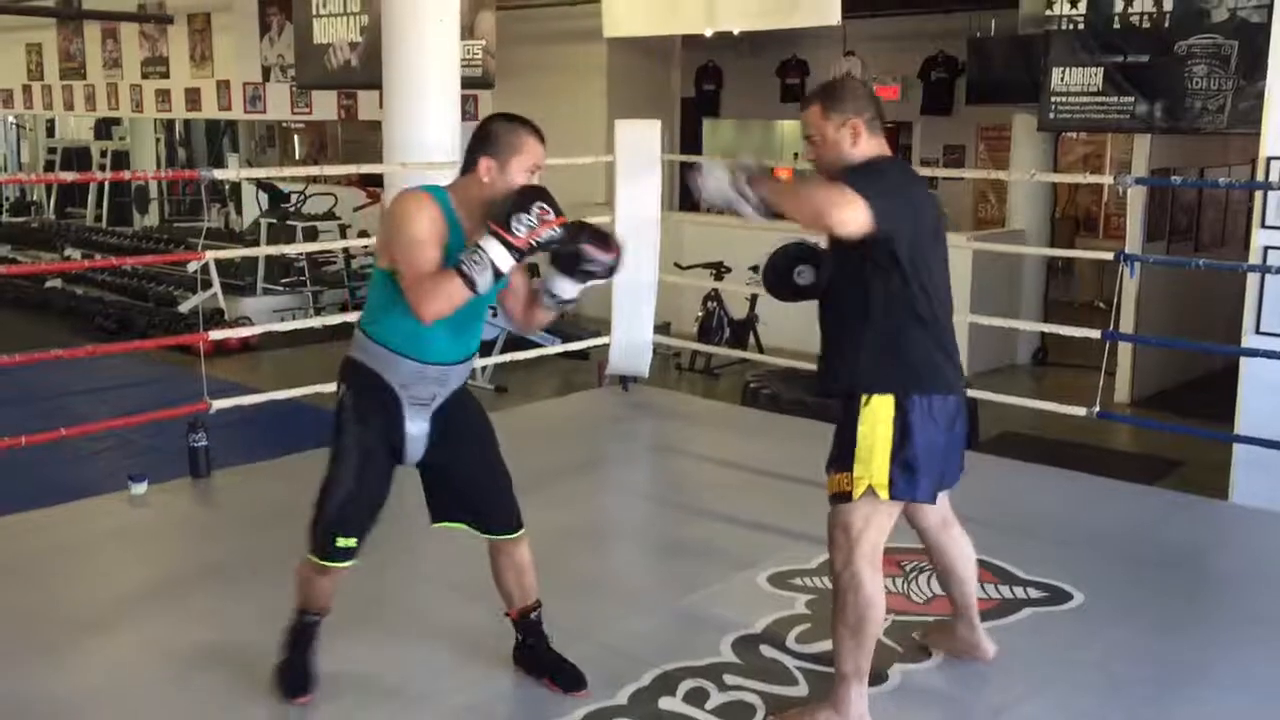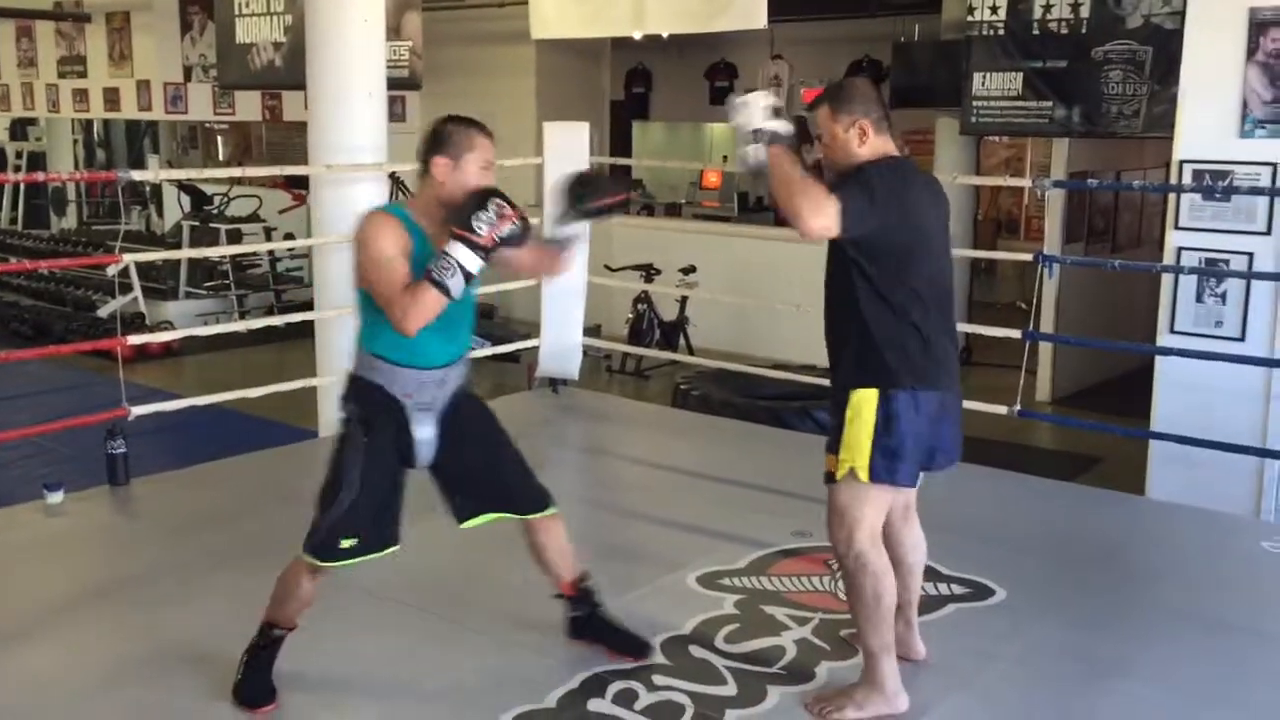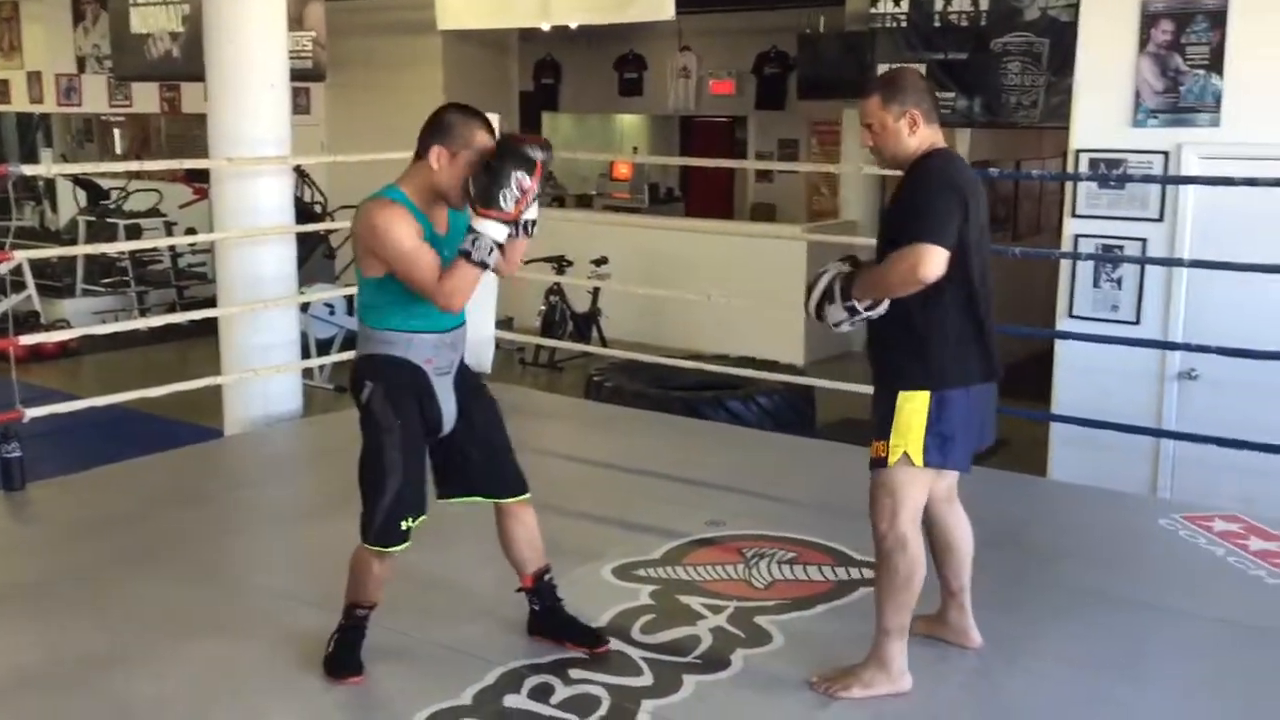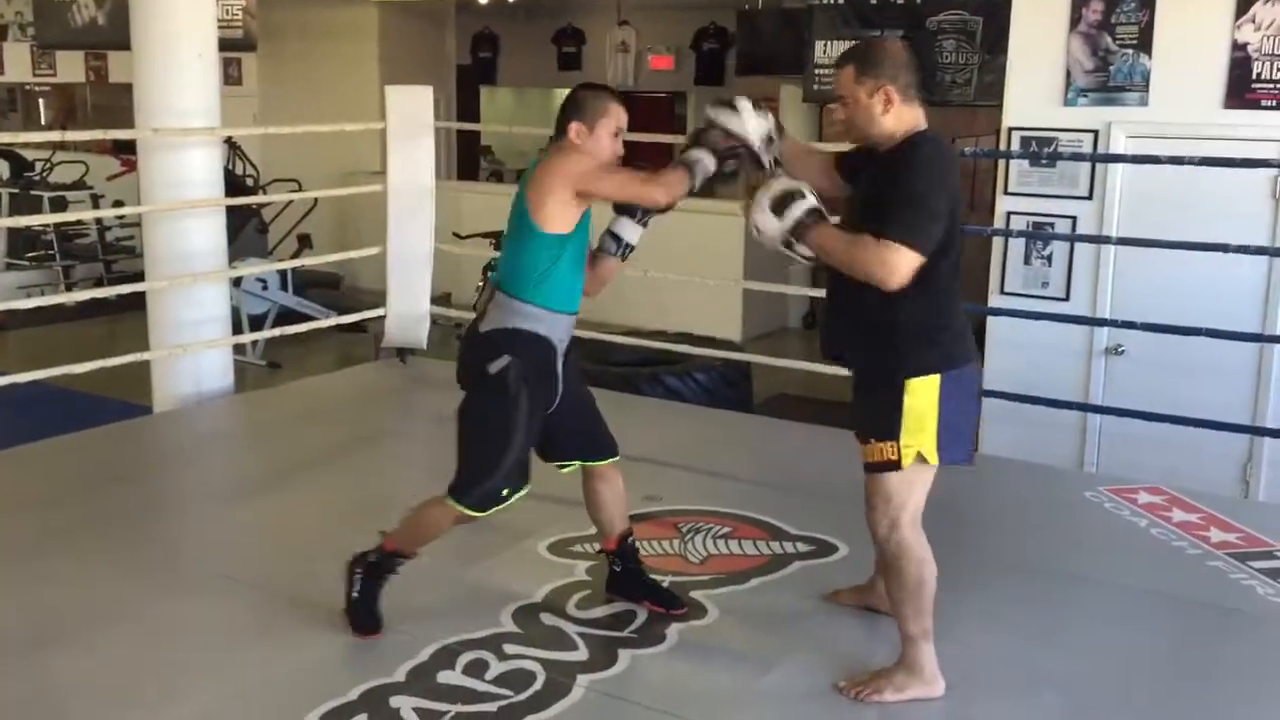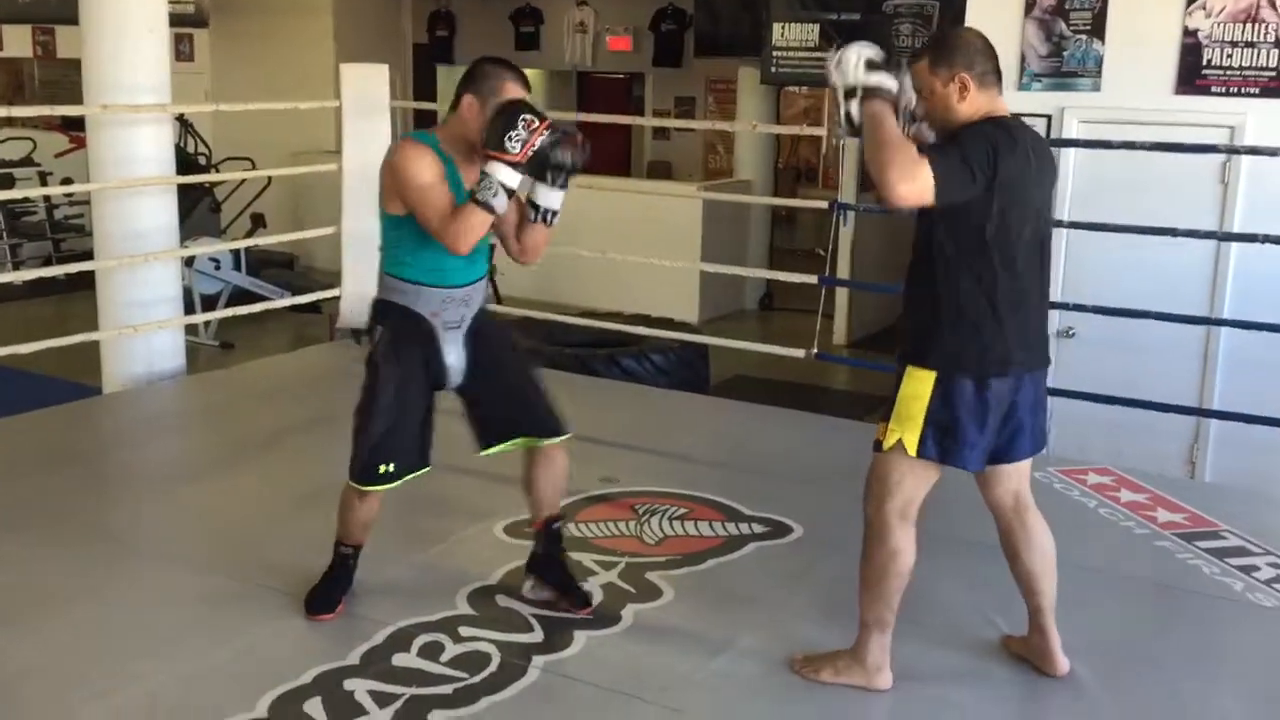
dt=1s
person 1, frame 1
left shoulder: (882, 181)
right shoulder: (903, 189)
left elbow: (840, 215)
left wrist: (754, 187)
right wrist: (826, 275)
left hip: (894, 396)
right hip: (928, 387)
left knee: (854, 545)
right knee: (932, 514)
right ankle: (969, 630)
person 1, frame 2
left shoulder: (877, 182)
right shoulder: (916, 185)
left elbow: (813, 219)
left wrist: (770, 145)
right wrist: (785, 164)
left hip: (888, 386)
right hip: (923, 380)
left knee: (854, 530)
right knee: (897, 510)
right ankle: (905, 631)
person 1, frame 3
left shoulder: (933, 178)
right shoulder: (946, 174)
left elbow: (923, 266)
left wrist: (858, 285)
right wrist: (867, 279)
left hip: (930, 378)
right hip: (953, 372)
left knee: (894, 515)
right knee: (937, 497)
left ankle: (888, 663)
right ankle: (958, 617)
person 1, frame 4
left shoulder: (925, 165)
right shoulder: (886, 156)
left elbow: (891, 268)
right elbow: (825, 174)
left wrist: (805, 228)
left hip: (920, 369)
right hip: (891, 360)
left knee: (893, 514)
right knee: (892, 497)
left ankle: (919, 666)
right ankle: (886, 587)
person 1, frame 5
left shoulder: (981, 144)
right shoulder: (1030, 148)
left elbow: (903, 186)
left wrist: (873, 101)
left hip: (955, 364)
right hip: (1016, 359)
left knee: (890, 504)
right knee: (1012, 499)
left ankle: (869, 658)
right ankle: (1045, 640)
person 2, frame 1
left shoulder: (507, 225)
right shoulder: (416, 210)
left elbow: (526, 321)
right elbow: (426, 305)
left wrist: (568, 275)
right wrist: (504, 246)
left hip: (448, 398)
right hip: (378, 394)
left knee: (506, 526)
right knee: (334, 548)
left ankle: (531, 643)
right ankle: (302, 638)
person 2, frame 2
left shoulder: (464, 224)
right shoulder: (383, 230)
left elbow: (542, 264)
right elbow: (408, 319)
left wrist: (576, 217)
right wrist: (468, 246)
left hip: (448, 400)
right hip: (381, 407)
left knee: (536, 507)
right knee: (329, 548)
left ankle: (586, 615)
right ankle: (263, 652)
person 2, frame 3
left shoulder: (454, 204)
right shoulder: (384, 217)
left elbow: (507, 265)
right elbow: (448, 294)
left wrist: (520, 198)
right wrist: (491, 216)
left hip: (449, 371)
right hip: (395, 379)
left knee: (511, 492)
right knee: (387, 531)
left ankle: (545, 609)
right ankle: (351, 631)
person 2, frame 4
left shoulder: (575, 193)
right shoulder: (568, 169)
left elbow: (586, 285)
right elbow: (658, 189)
left wrist: (628, 222)
right wrist: (705, 155)
left hip: (542, 349)
right hip: (514, 352)
left knee: (601, 460)
right knee: (474, 496)
left ankle: (625, 574)
right ankle: (374, 564)
person 2, frame 5
left shoulder: (488, 160)
right shoulder: (411, 157)
left elbow: (528, 251)
right elbow: (457, 238)
left wrist: (550, 176)
right wrist: (506, 165)
left hip: (471, 322)
right hip: (408, 326)
left knee: (547, 437)
right knee: (373, 471)
left ankle: (548, 560)
right ankle: (342, 568)
